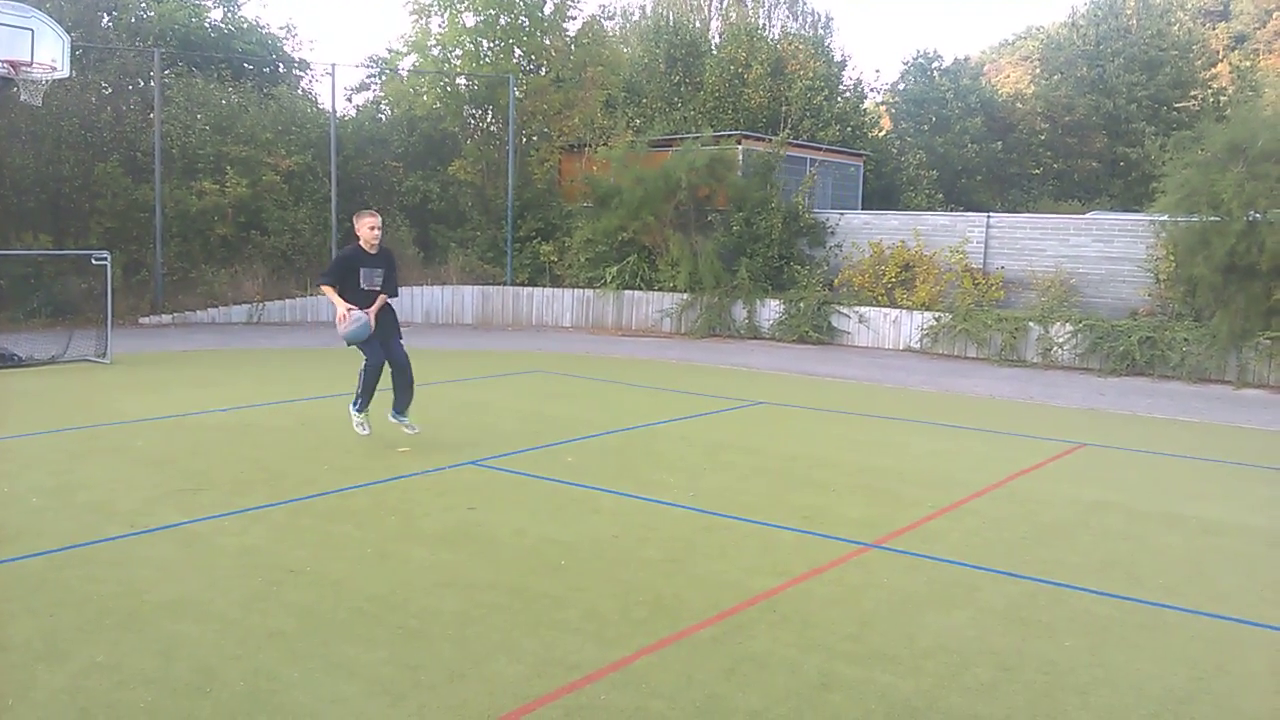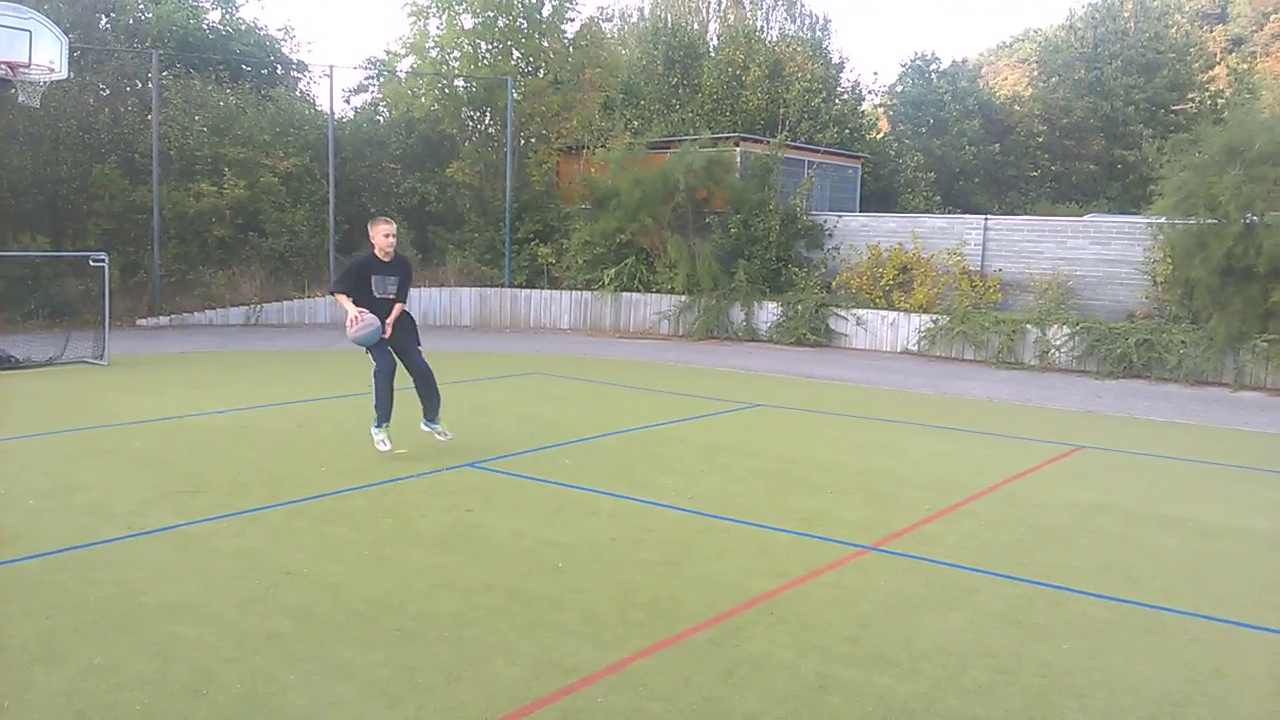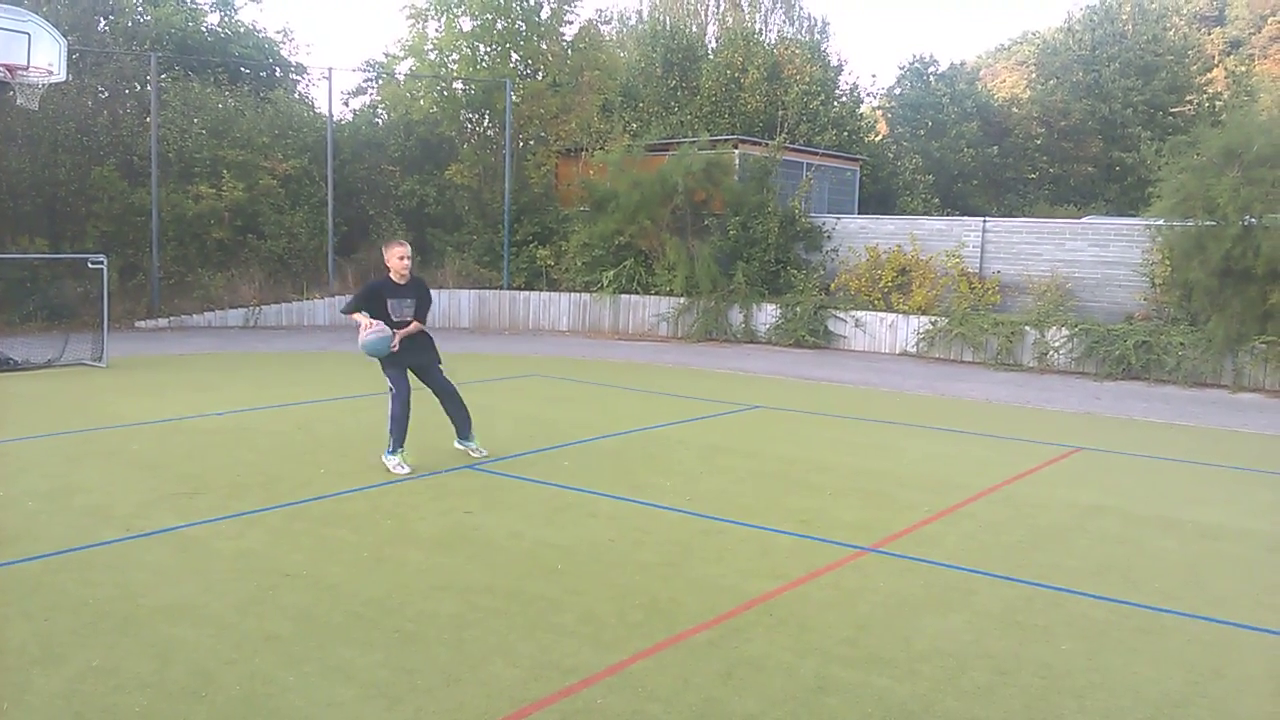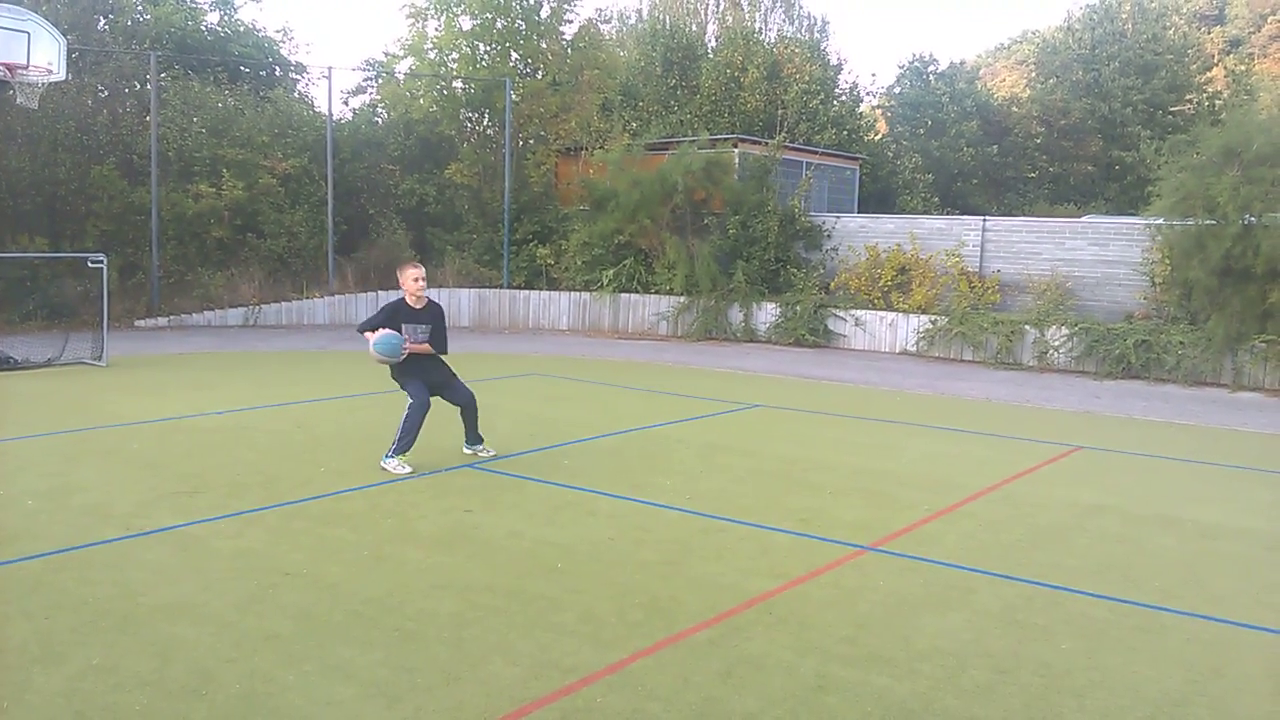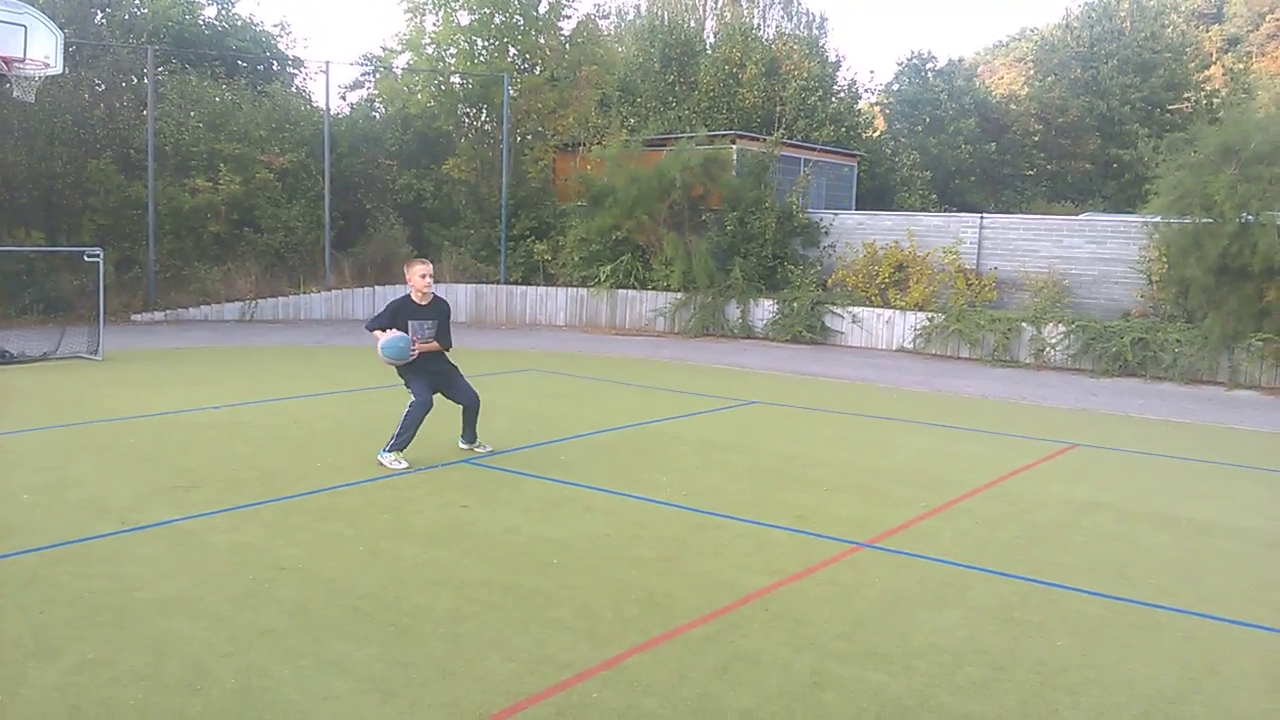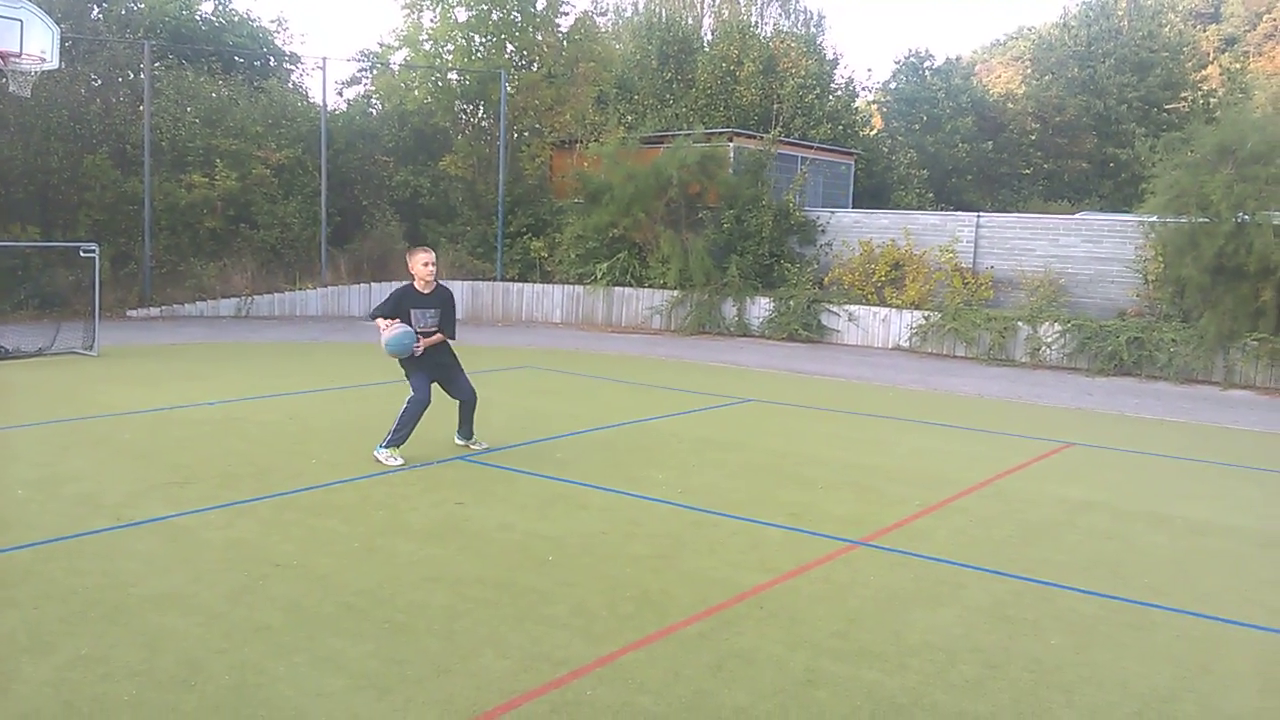
dt=0.1s
person 1, frame 1
left shoulder: (386, 256)
right shoulder: (348, 256)
left elbow: (387, 290)
right elbow: (326, 284)
left wrist: (375, 309)
right wrist: (339, 303)
left hip: (381, 315)
left knee: (401, 361)
right knee: (374, 358)
left ankle: (399, 412)
right ankle: (359, 408)
person 1, frame 2
left shoulder: (403, 264)
right shoulder: (361, 264)
left elbow: (401, 299)
right elbow: (338, 290)
left wrist: (391, 320)
right wrist: (351, 308)
left hip: (397, 323)
left knee: (420, 368)
right knee: (385, 366)
left ankle: (431, 419)
right ankle: (380, 425)
person 1, frame 3
left shoulder: (419, 286)
right shoulder: (377, 287)
left elbow: (419, 322)
right elbow: (351, 310)
left wrist: (402, 334)
right wrist: (363, 321)
left hip: (416, 345)
right hip: (390, 351)
left knee: (445, 389)
right knee: (401, 390)
left ankle: (465, 437)
right ankle: (394, 452)
person 1, frame 4
left shoulder: (435, 310)
right shoulder: (393, 310)
left elbow: (436, 346)
right elbow: (366, 330)
left wrist: (412, 347)
right wrist: (376, 336)
left hip: (430, 364)
right hip: (405, 367)
left knee: (466, 399)
right knee: (420, 402)
left ankle: (473, 442)
right ankle: (393, 456)
person 1, frame 5
left shoulder: (441, 306)
right shoulder: (399, 307)
left elbow: (441, 343)
right elbow: (373, 326)
left wrist: (421, 348)
right wrist: (383, 335)
left hip: (436, 363)
right hip: (411, 366)
left knee: (470, 398)
right knee: (422, 401)
left ankle: (469, 439)
right ankle: (390, 452)
person 1, frame 6
left shoulder: (445, 295)
right shoulder: (401, 295)
left elbow: (446, 333)
right elbow: (377, 315)
left wrist: (427, 342)
right wrist: (385, 325)
left hip: (439, 353)
right hip: (413, 357)
left knee: (468, 394)
right knee: (421, 396)
left ankle: (465, 435)
right ankle: (386, 447)
